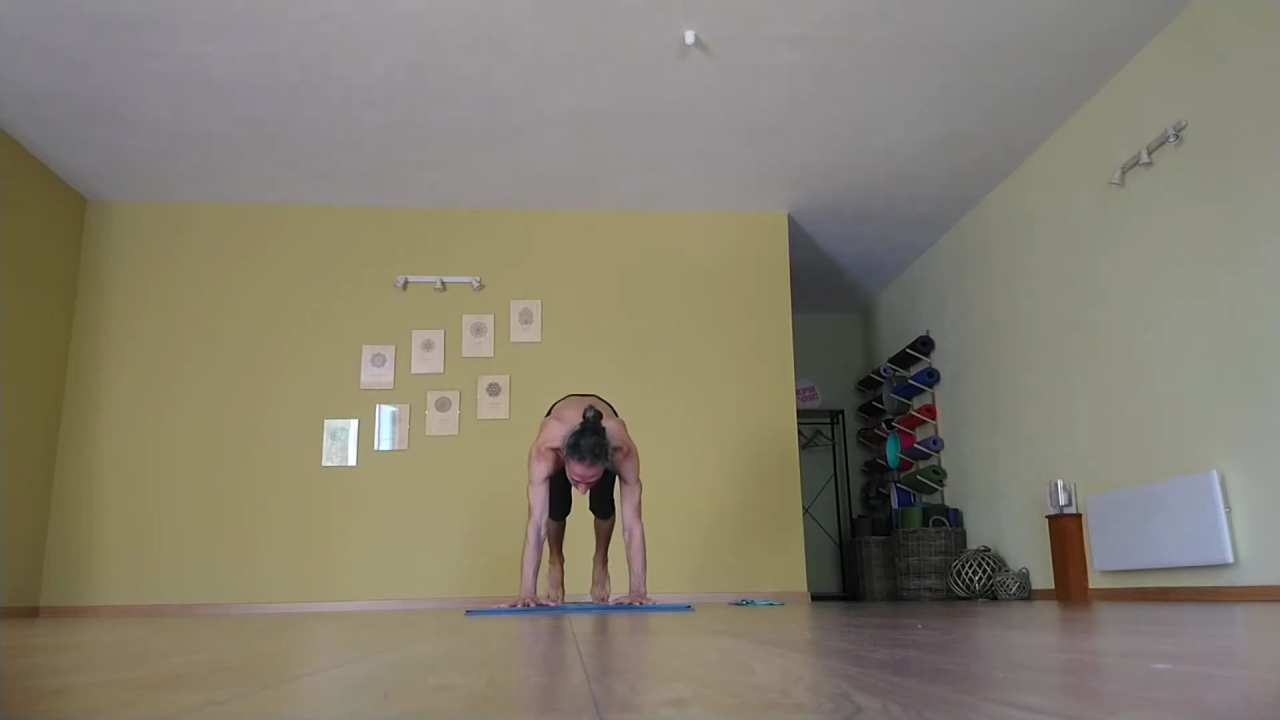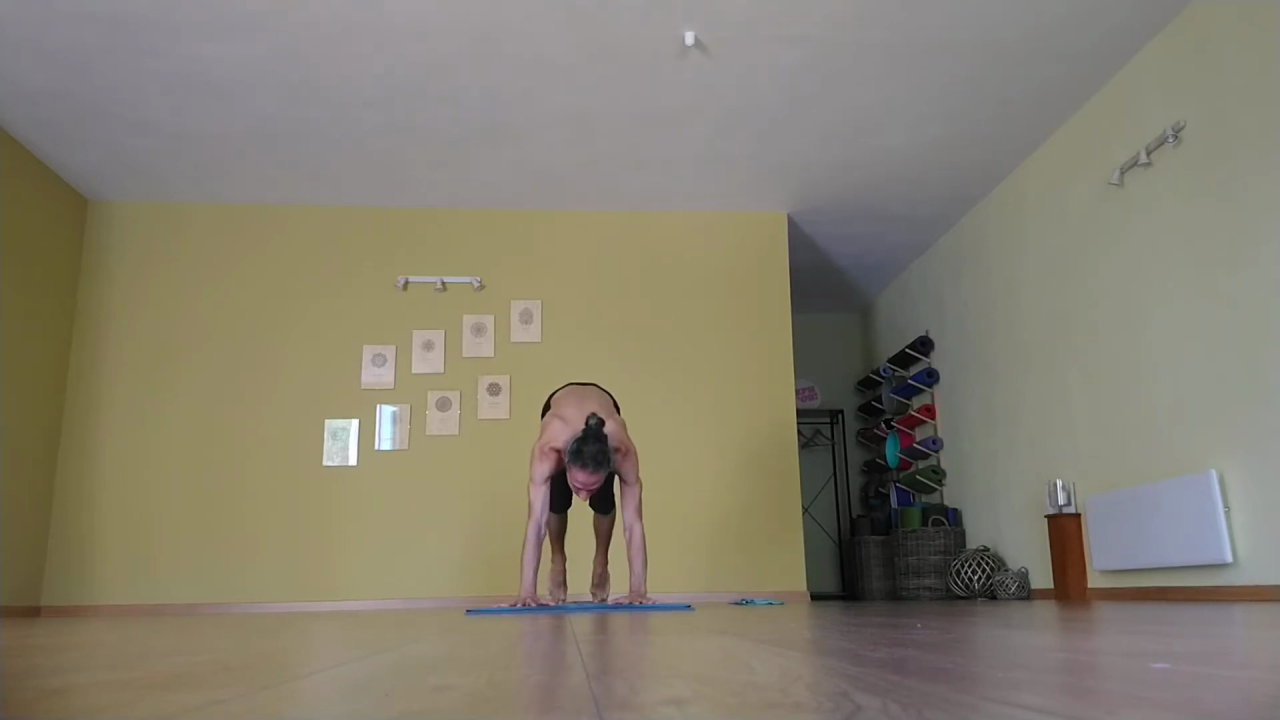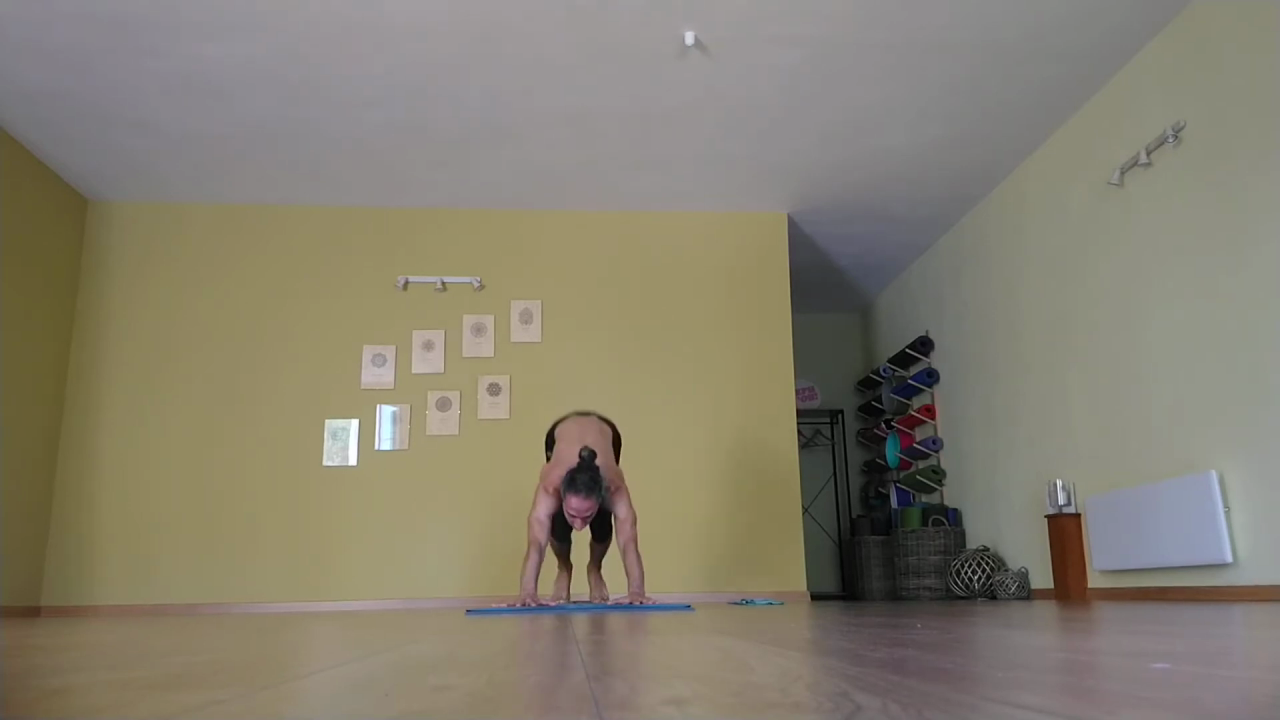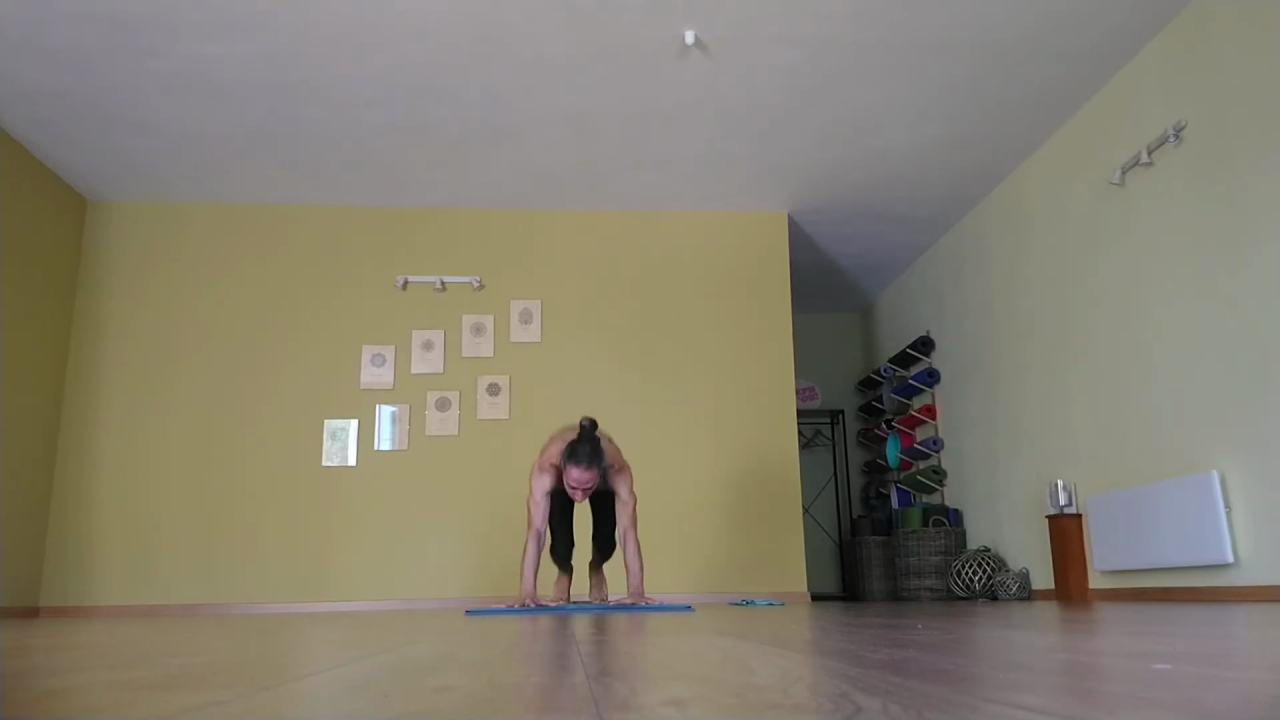
dt=0.4s
person 1, frame 1
left shoulder: (623, 451)
right shoulder: (545, 450)
left elbow: (632, 523)
right elbow: (536, 522)
left knee: (602, 505)
right knee: (557, 507)
left ankle: (600, 563)
right ankle: (555, 563)
person 1, frame 2
left shoulder: (622, 451)
right shoulder: (548, 450)
left elbow: (633, 523)
right elbow: (536, 521)
left knee: (603, 501)
right knee: (557, 500)
left ankle: (601, 562)
right ankle: (557, 560)
person 1, frame 3
left shoulder: (614, 488)
right shoulder: (550, 487)
left elbow: (627, 542)
right elbow: (536, 544)
left wrist: (636, 591)
right wrist: (527, 592)
left knee: (601, 529)
right knee: (559, 529)
left ankle: (594, 569)
right ankle: (564, 570)
person 1, frame 4
left shoulder: (617, 469)
right shoulder: (547, 468)
left elbow: (628, 533)
right elbow: (535, 531)
left wrist: (636, 591)
right wrist: (527, 589)
left knee: (606, 541)
right knee: (561, 548)
left ankle: (596, 568)
right ankle: (564, 574)
